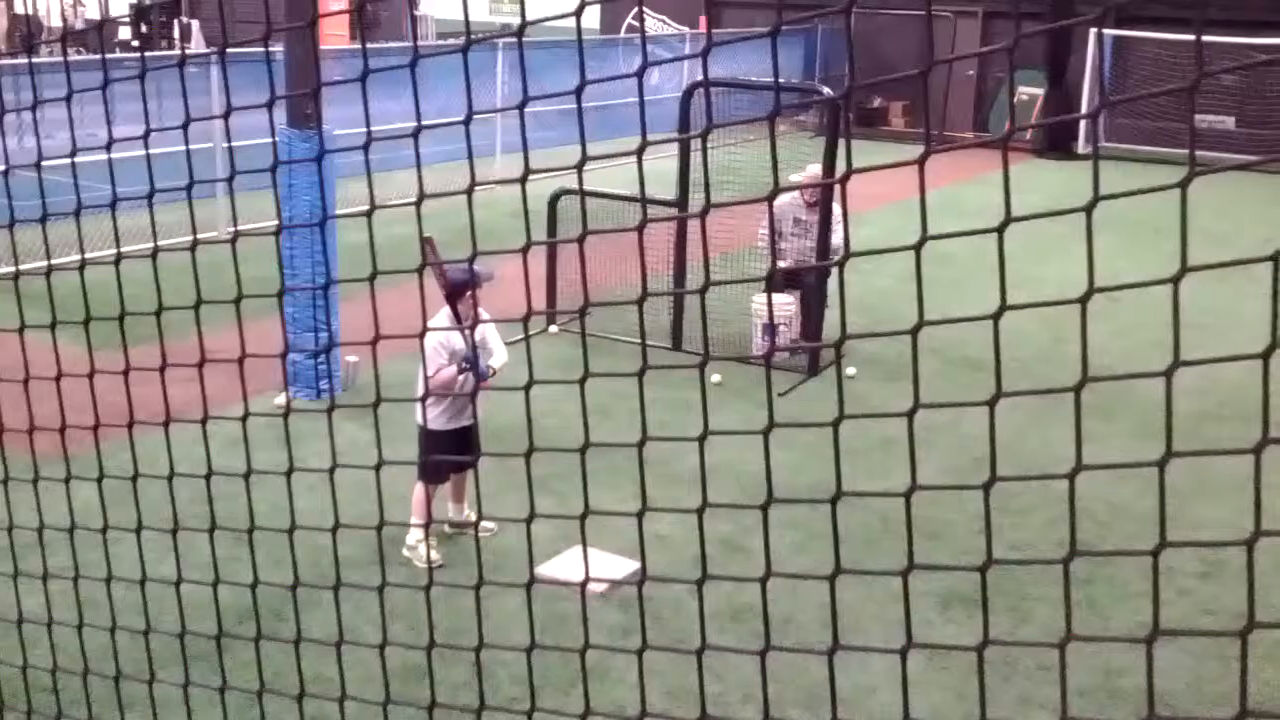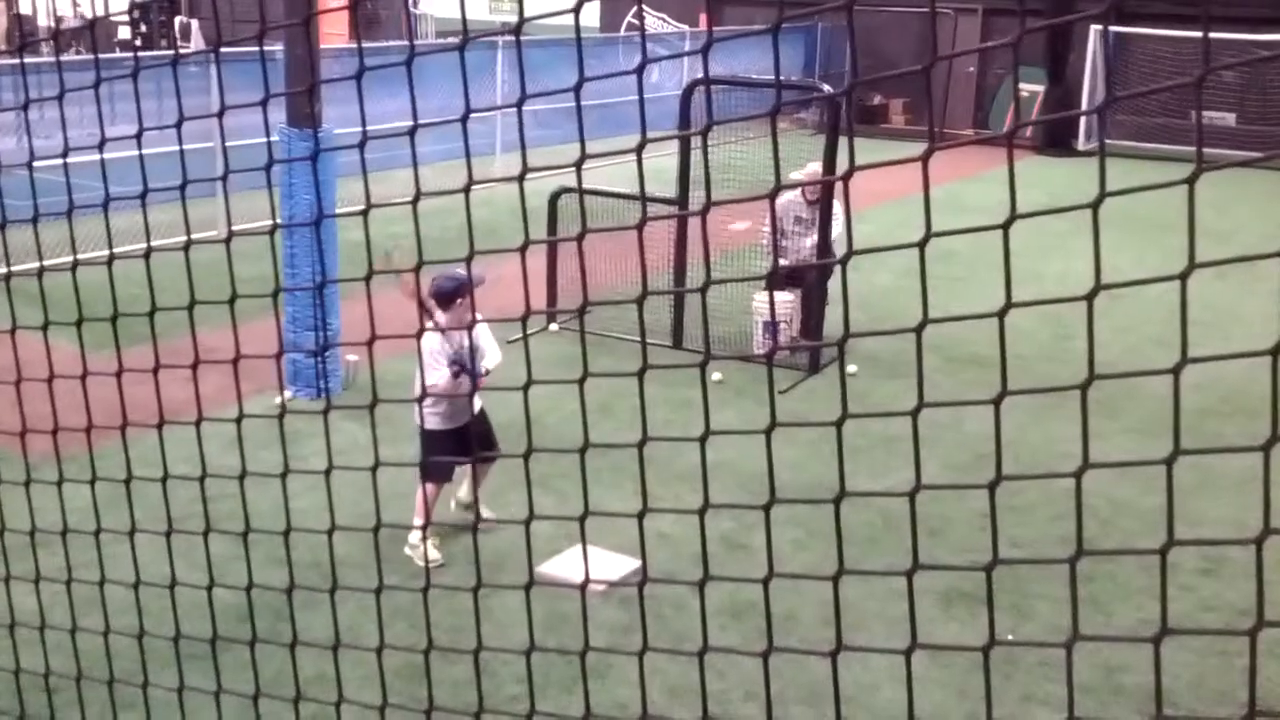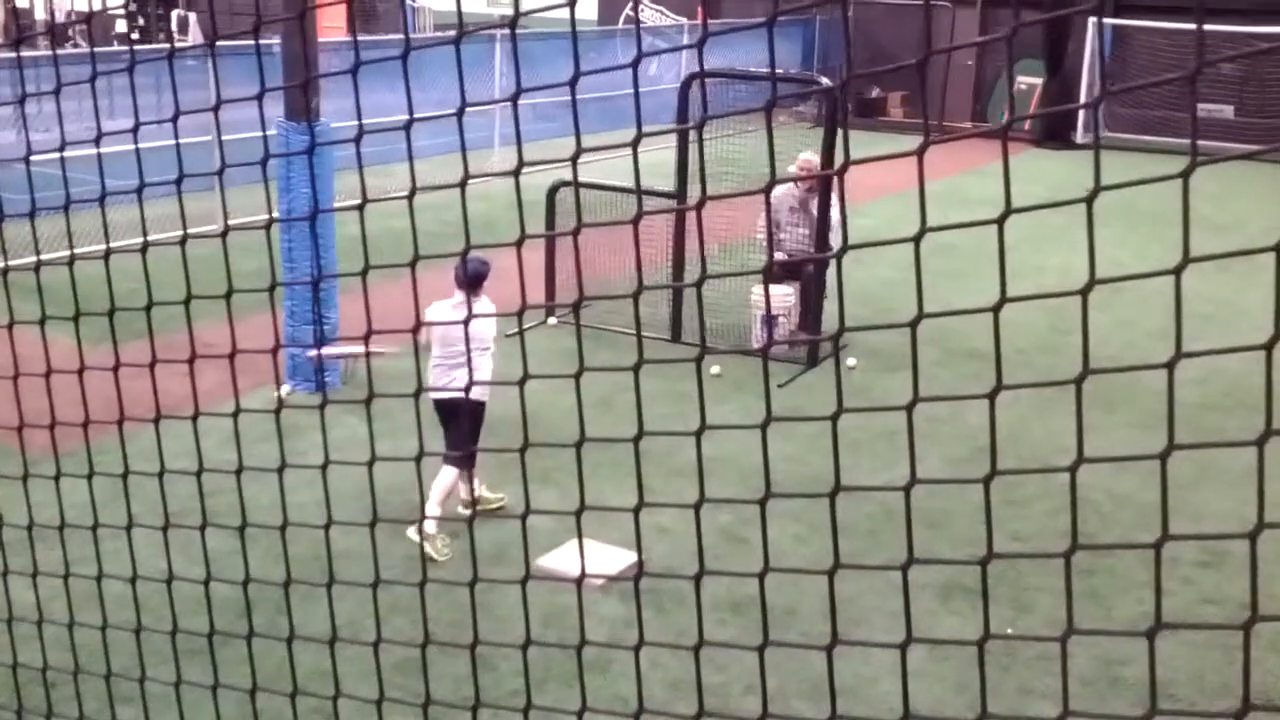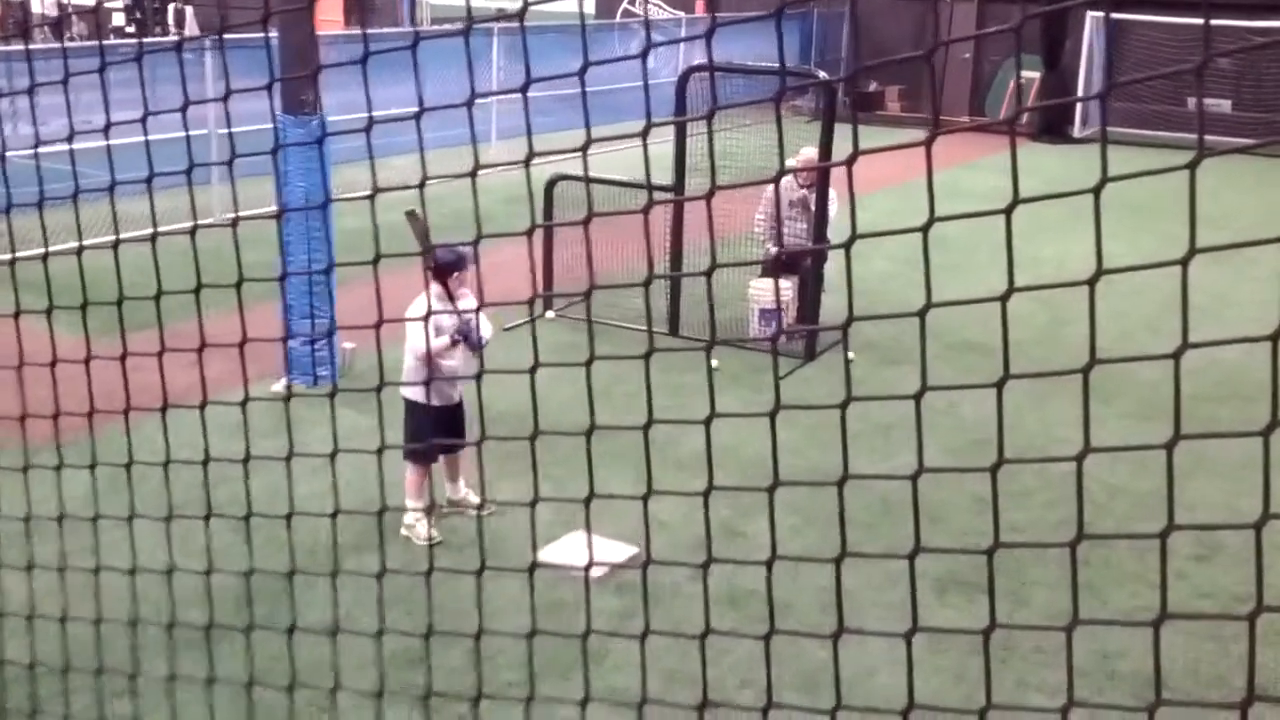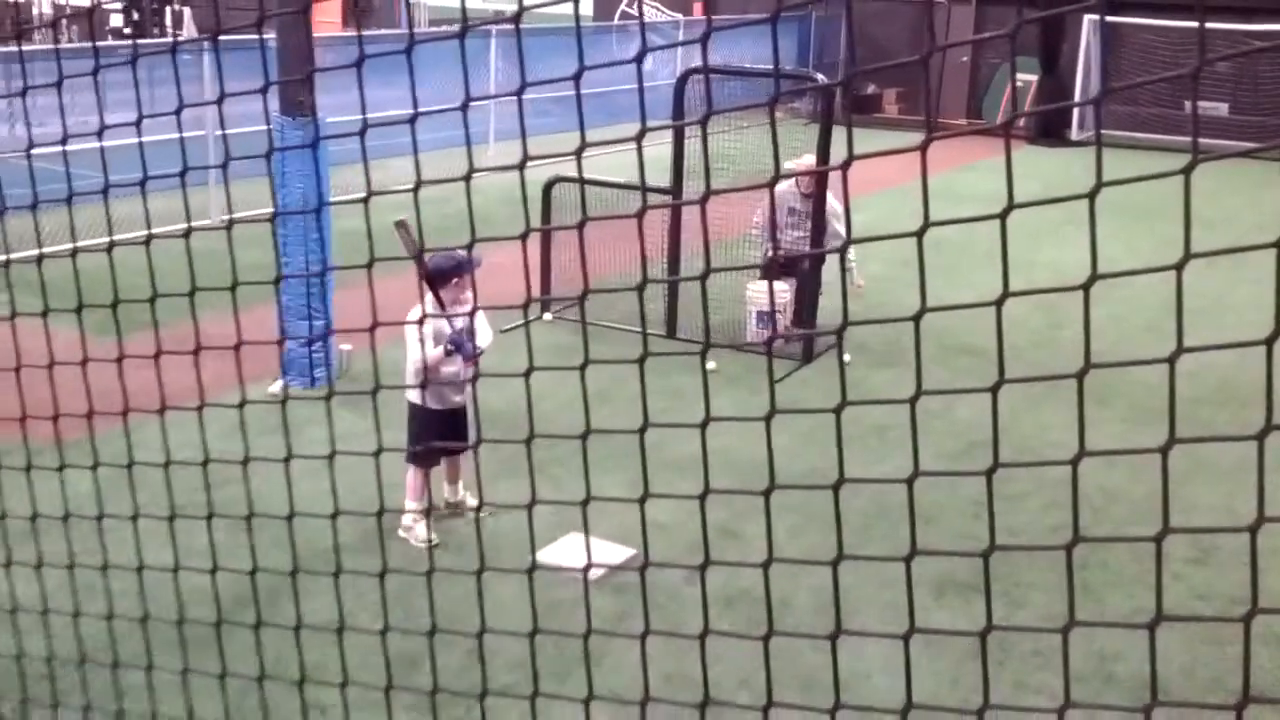
dt=1s
person 1, frame 1
left shoulder: (480, 317)
right shoulder: (437, 332)
left elbow: (500, 351)
right elbow: (432, 383)
left wrist: (489, 368)
right wrist: (461, 366)
left hip: (465, 410)
right hip: (437, 418)
left knee: (461, 467)
right knee: (431, 477)
left ankle: (458, 516)
right ankle: (416, 537)
person 1, frame 2
left shoulder: (474, 320)
right shoulder: (433, 339)
left elbow: (493, 353)
right elbow: (435, 388)
left wrist: (480, 370)
right wrist: (454, 371)
left hip: (469, 406)
right hip: (437, 417)
left knee: (486, 454)
right knee: (435, 477)
left ankle: (467, 498)
right ankle: (418, 536)
person 1, frame 3
left shoulder: (436, 310)
right shoulder: (488, 309)
left elbow: (425, 339)
left hip: (440, 391)
right hip: (471, 393)
left knee: (463, 446)
right knee: (457, 457)
left ankle: (471, 494)
right ankle: (428, 522)
person 1, frame 4
left shoulder: (463, 296)
right shoulder: (421, 309)
left elbow: (483, 325)
right elbow: (422, 352)
left wrist: (478, 337)
right wrist: (454, 338)
left hip: (451, 389)
right hip: (423, 394)
left knee: (454, 446)
right knee: (420, 456)
left ankle: (456, 495)
right ankle: (413, 516)
person 1, frame 5
left shoulder: (467, 300)
right shoulder: (421, 316)
left elbow: (485, 332)
right elbow: (418, 362)
left wrist: (475, 348)
right wrist: (448, 347)
left hip: (457, 393)
right hip: (428, 400)
left knee: (455, 449)
right knee: (422, 460)
left ankle: (455, 497)
right ankle: (411, 518)
person 2, frame 1
left shoulder: (833, 210)
right shoulder: (783, 203)
left elbow: (837, 247)
right elbow: (766, 234)
right wrist: (775, 260)
left hip: (814, 266)
right hip: (784, 265)
left knee: (813, 283)
right knee: (773, 283)
person 2, frame 2
left shoulder: (833, 207)
right shoulder: (785, 201)
left elbow: (831, 233)
right elbow: (769, 232)
left wrist: (810, 243)
right wrist: (777, 258)
left hip: (816, 265)
right hip: (787, 263)
left knee: (814, 283)
right knee: (773, 280)
left ankle: (810, 337)
person 2, frame 3
left shoulder: (827, 199)
right shoulder: (779, 194)
left elbow: (828, 233)
right elbow: (765, 226)
left wrist: (807, 209)
right wrist: (773, 251)
left hip: (813, 256)
right hip: (783, 254)
left knee: (812, 274)
right knee: (771, 272)
left ankle: (808, 329)
person 2, frame 4
left shoulder: (827, 194)
right shoulder: (778, 187)
right elbow: (763, 219)
left wrist: (807, 207)
right wrist: (770, 245)
left hip: (810, 250)
right hip: (780, 248)
left knee: (810, 268)
right knee: (769, 265)
person 2, frame 5
left shoulder: (828, 202)
right shoulder: (779, 192)
left elbow: (842, 237)
right elbow: (761, 222)
left wrist: (854, 271)
right wrist: (769, 248)
left hip: (808, 255)
right hip: (780, 252)
right knee: (768, 275)
left ankle: (801, 325)
